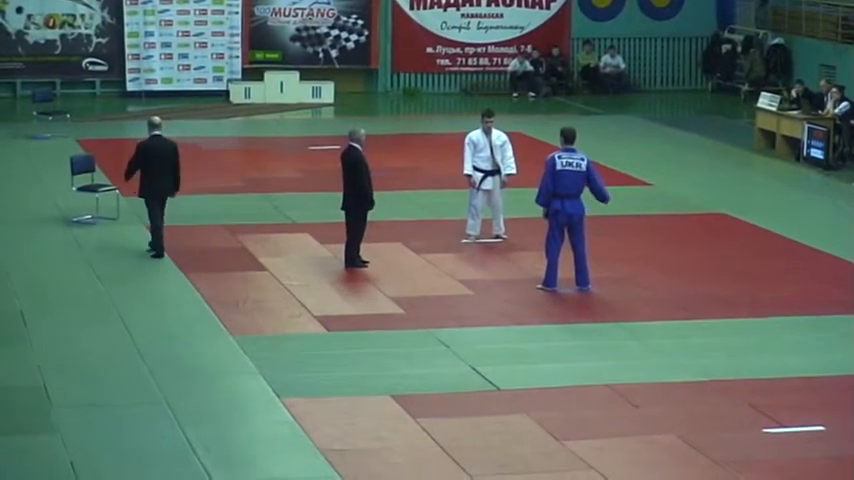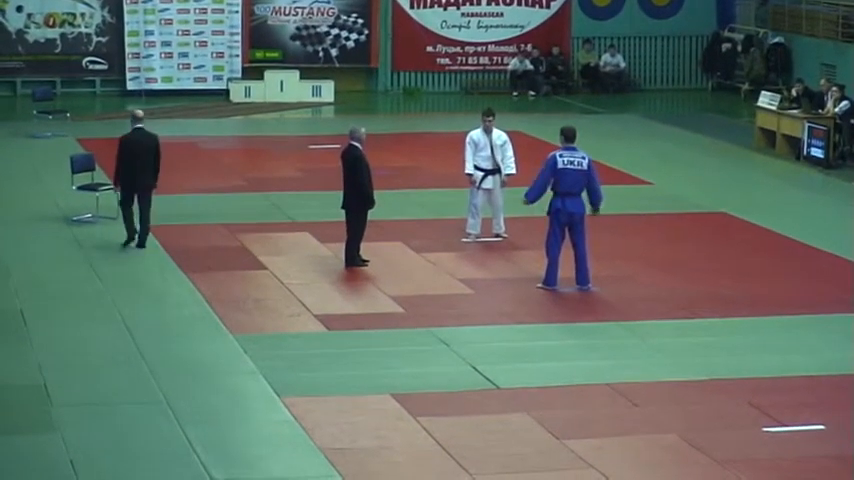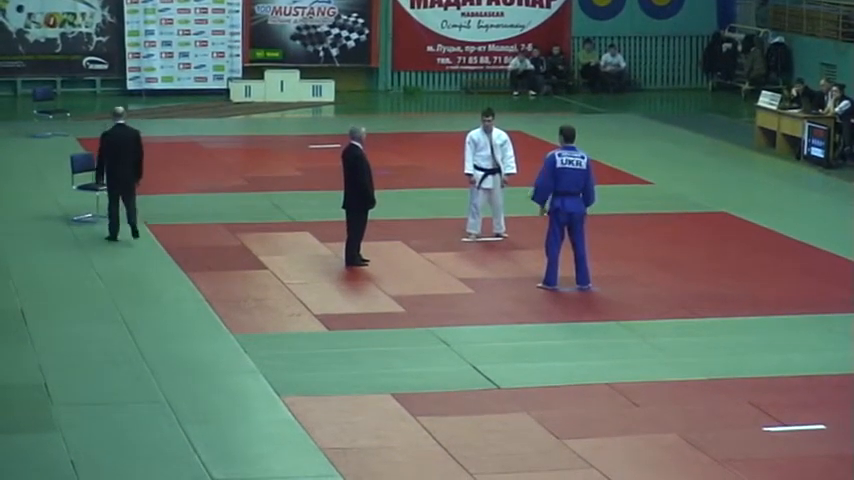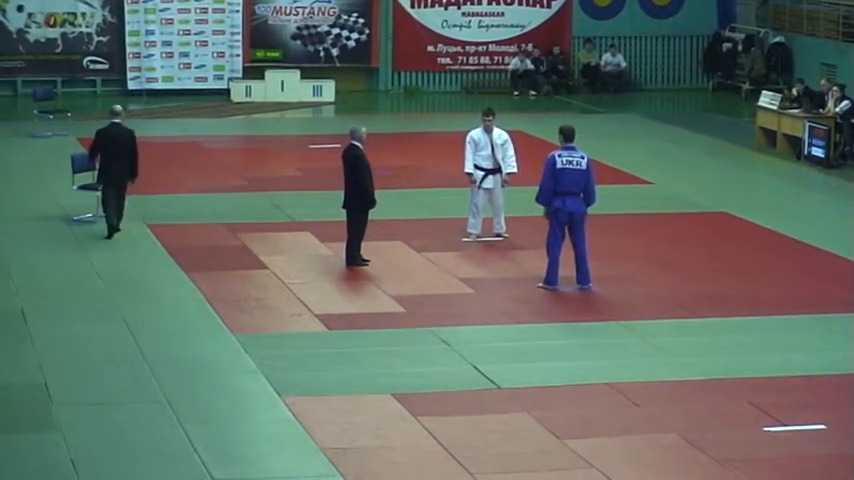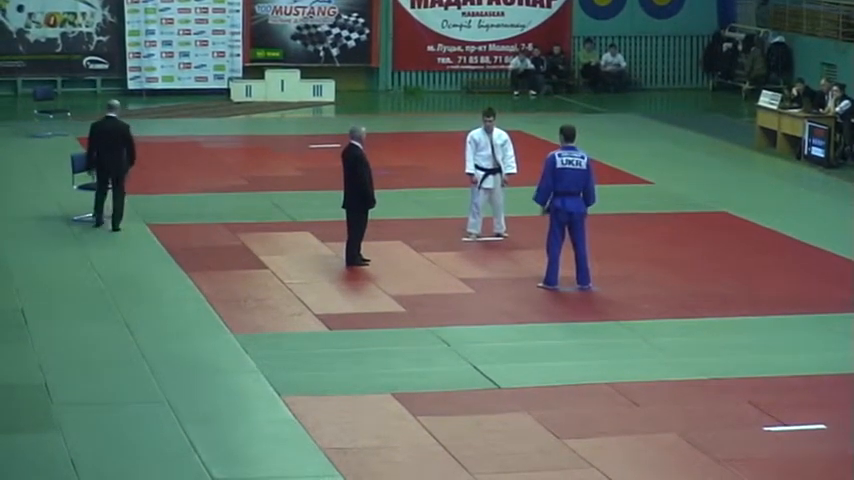
dt=0.4s
person 1, frame 1
left shoulder: (553, 158)
right shoulder: (584, 160)
left elbow: (546, 186)
right elbow: (595, 183)
left wrist: (545, 206)
right wrist: (605, 197)
left hip: (557, 206)
right hip: (576, 206)
left knee: (553, 245)
right knee: (579, 246)
left ankle: (550, 283)
right ankle: (583, 283)
person 1, frame 2
left shoulder: (555, 157)
right shoulder: (585, 158)
left elbow: (542, 181)
right elbow: (593, 184)
left wrist: (529, 199)
right wrist: (596, 204)
left hip: (559, 204)
right hip: (577, 205)
left knee: (554, 244)
right knee: (579, 245)
left ankle: (550, 282)
right ankle: (583, 282)
person 1, frame 3
left shoulder: (554, 156)
right shoulder: (585, 158)
left elbow: (544, 183)
right elbow: (589, 186)
left wrist: (542, 203)
right wrist: (585, 205)
left hip: (559, 204)
right hip: (577, 205)
left knee: (554, 244)
right knee: (579, 244)
left ankle: (550, 281)
right ankle: (584, 282)
person 1, frame 4
left shoulder: (554, 157)
right shoulder: (584, 158)
left elbow: (547, 184)
right elbow: (589, 186)
left wrist: (546, 205)
right wrist: (586, 205)
left hip: (559, 204)
right hip: (577, 205)
left knee: (554, 244)
right knee: (579, 244)
left ankle: (551, 281)
right ankle: (584, 281)
person 1, frame 5
left shoulder: (554, 157)
right shoulder: (584, 158)
left elbow: (546, 183)
right elbow: (589, 185)
left wrist: (543, 203)
right wrist: (587, 205)
left hip: (559, 204)
right hip: (577, 204)
left knee: (554, 244)
right knee: (580, 244)
left ankle: (551, 281)
right ankle: (584, 281)
person 2, frame 1
left shoulder: (347, 152)
right shoulder: (357, 156)
right elbow: (362, 181)
right wrist: (369, 199)
left hip: (351, 198)
right hip: (358, 199)
left knee: (355, 229)
right knee: (356, 230)
left ankle: (354, 256)
right ankle: (351, 260)
person 2, frame 2
left shoulder: (347, 151)
right shoulder: (357, 155)
right elbow: (362, 180)
right wrist: (369, 198)
left hip: (351, 197)
right hip: (358, 199)
left knee: (355, 228)
right knee: (356, 229)
left ankle: (354, 255)
right ankle: (351, 259)
person 2, frame 3
left shoulder: (348, 151)
right shoulder: (358, 154)
right elbow: (363, 179)
right wrist: (370, 198)
left hip: (352, 196)
right hip: (359, 198)
left knee: (355, 228)
right knee: (356, 229)
left ankle: (354, 255)
right ankle: (352, 258)
person 2, frame 4
left shoulder: (348, 150)
right shoulder: (358, 154)
right elbow: (363, 179)
right wrist: (371, 198)
left hip: (352, 196)
right hip: (359, 198)
left knee: (356, 228)
right knee: (357, 228)
left ankle: (355, 255)
right ankle: (352, 258)
person 2, frame 5
left shoulder: (348, 150)
right shoulder: (357, 154)
right elbow: (363, 179)
right wrist: (370, 198)
left hip: (352, 196)
right hip: (359, 198)
left knee: (356, 227)
right knee: (357, 228)
left ankle: (355, 254)
right ankle: (352, 258)
person 3, frame 1
left shoulder: (143, 146)
right shoulder: (171, 145)
left elbow: (134, 164)
right elbow: (176, 168)
left wrist: (127, 176)
right wrist: (175, 187)
left hip: (150, 188)
right hip: (166, 187)
left knee: (155, 218)
right knee: (158, 216)
left ankle: (159, 249)
right ankle: (155, 243)
person 3, frame 2
left shoulder: (125, 139)
right shoulder: (153, 138)
left elbow: (120, 162)
right elbow: (157, 160)
left wrist: (117, 182)
right wrist: (155, 177)
left hip: (129, 180)
right hip: (147, 180)
left knee: (126, 206)
right knee: (145, 210)
left ankle: (131, 233)
right ankle: (142, 239)
person 3, frame 3
left shoulder: (107, 135)
right shoulder: (135, 133)
left elbow: (102, 158)
right elbow: (140, 156)
left wrist: (99, 177)
right wrist: (138, 174)
left hip: (113, 176)
right hip: (130, 175)
left knee: (113, 204)
right knee: (130, 202)
left ankle: (114, 233)
right ankle: (133, 225)
person 3, frame 4
left shoulder: (102, 132)
right shoulder: (129, 133)
left elbow: (93, 151)
right elbow: (134, 155)
left wrist: (93, 159)
right wrist: (133, 174)
left hip: (106, 173)
right hip: (123, 172)
left knee: (107, 200)
right knee: (119, 198)
left ankle: (112, 224)
right ankle: (116, 224)
person 3, frame 5
left shoulder: (95, 126)
right shoulder: (123, 126)
left elbow: (91, 148)
right elbow: (130, 146)
left wrist: (90, 165)
right wrist: (131, 162)
left hip: (101, 166)
right hip: (118, 166)
left knee: (100, 192)
right knee: (118, 195)
left ankle: (98, 219)
right ankle: (116, 222)
person 4, frame 1
left shoulder: (501, 137)
right shoulder: (472, 137)
left elbow: (508, 156)
right elbow: (468, 157)
left wrist: (506, 174)
right wrist: (469, 176)
left hip: (495, 176)
right hip: (479, 175)
left knee: (497, 205)
right knee: (475, 205)
left ankle: (498, 231)
right ankle: (472, 233)
person 4, frame 2
left shoulder: (502, 136)
right shoulder: (473, 136)
left elbow: (508, 156)
right elbow: (469, 156)
left wrist: (506, 174)
right wrist: (470, 174)
left hip: (496, 175)
right hip: (479, 174)
left knee: (497, 204)
right knee: (475, 204)
left ankle: (499, 230)
right ankle: (473, 232)
person 4, frame 3
left shoulder: (502, 136)
right shoulder: (473, 136)
left elbow: (508, 155)
right elbow: (469, 156)
left wrist: (506, 174)
right wrist: (470, 175)
left hip: (496, 175)
right hip: (479, 174)
left knee: (498, 204)
right knee: (476, 204)
left ankle: (499, 230)
right ankle: (473, 231)
person 4, frame 4
left shoulder: (502, 135)
right shoulder: (473, 135)
left elbow: (509, 155)
right elbow: (469, 155)
left wrist: (507, 173)
right wrist: (470, 174)
left hip: (497, 174)
right hip: (480, 174)
left knee: (498, 204)
right knee: (476, 204)
left ankle: (499, 230)
right ankle: (473, 231)
person 4, frame 5
left shoulder: (502, 135)
right shoulder: (474, 135)
left elbow: (508, 155)
right elbow: (470, 156)
left wrist: (507, 174)
right wrist: (472, 174)
left hip: (497, 174)
right hip: (480, 174)
left knee: (498, 204)
right knee: (476, 203)
left ankle: (499, 230)
right ankle: (473, 231)
